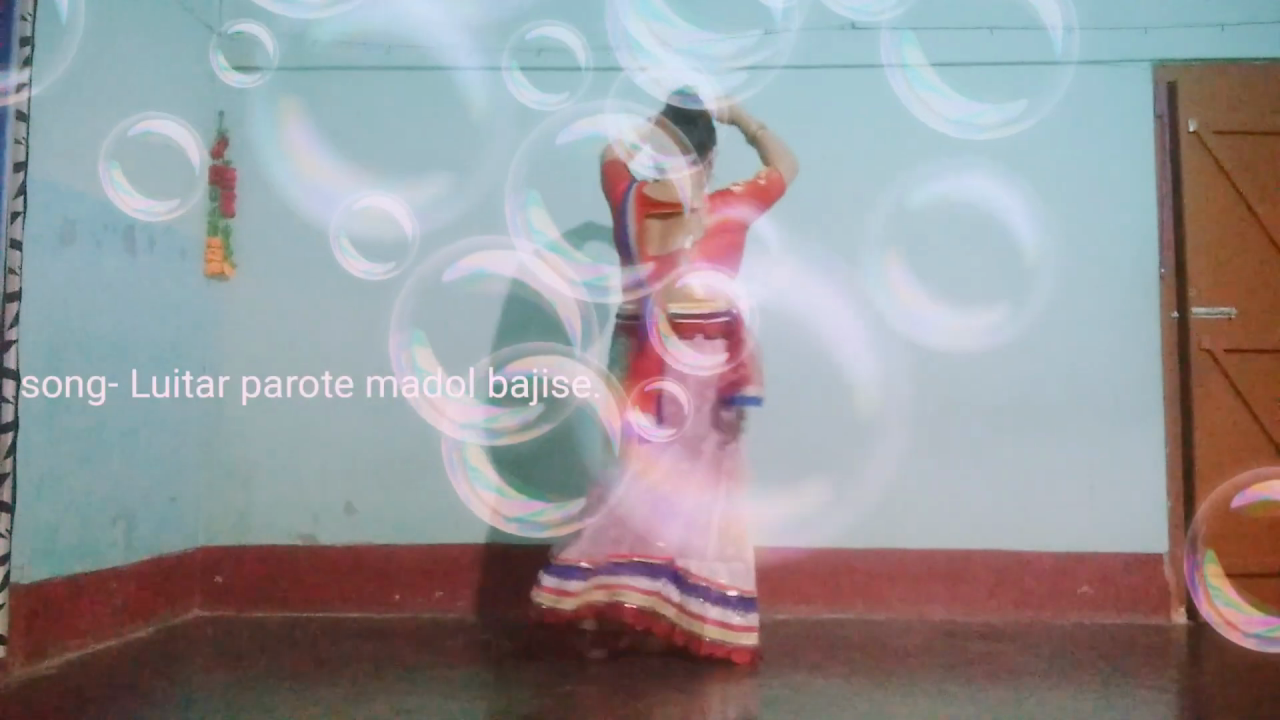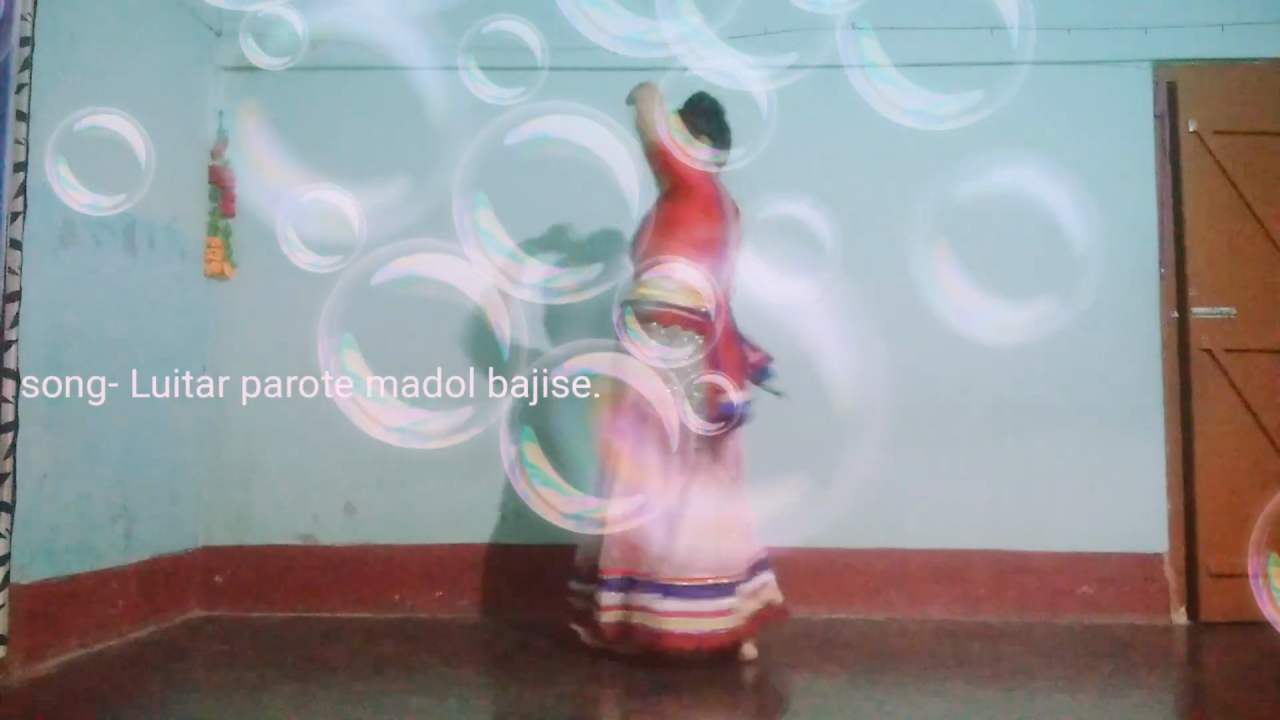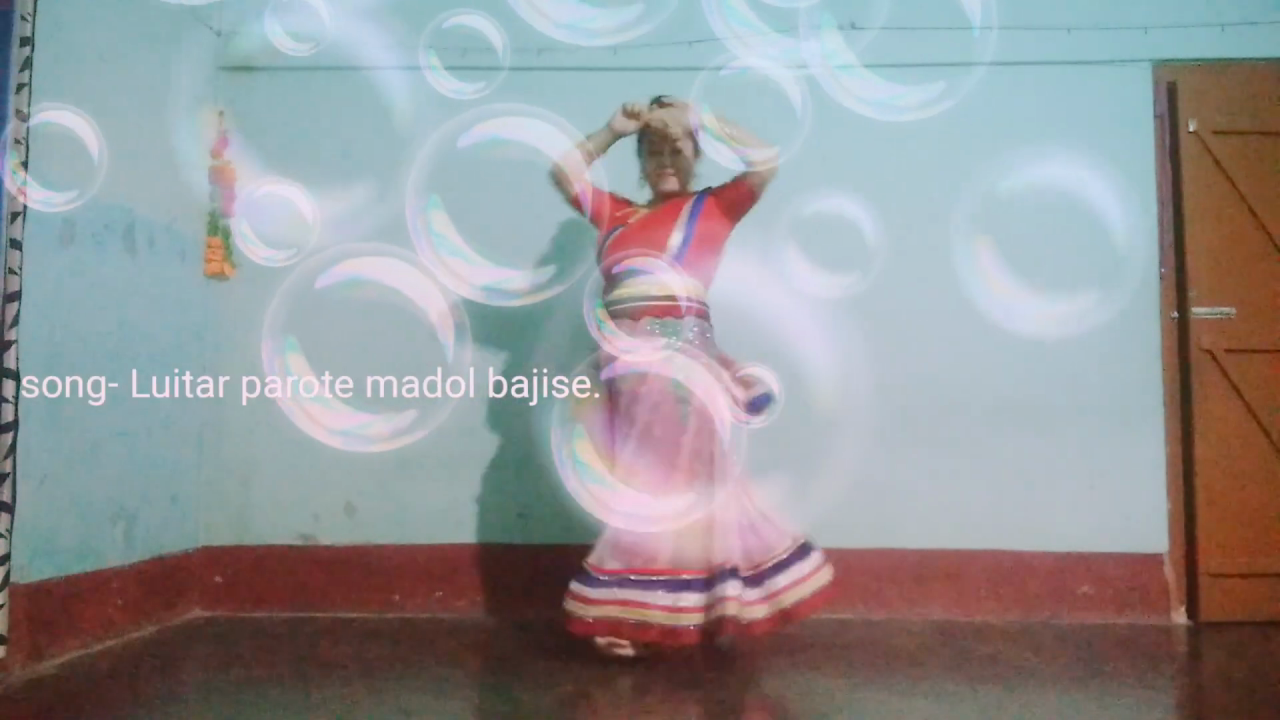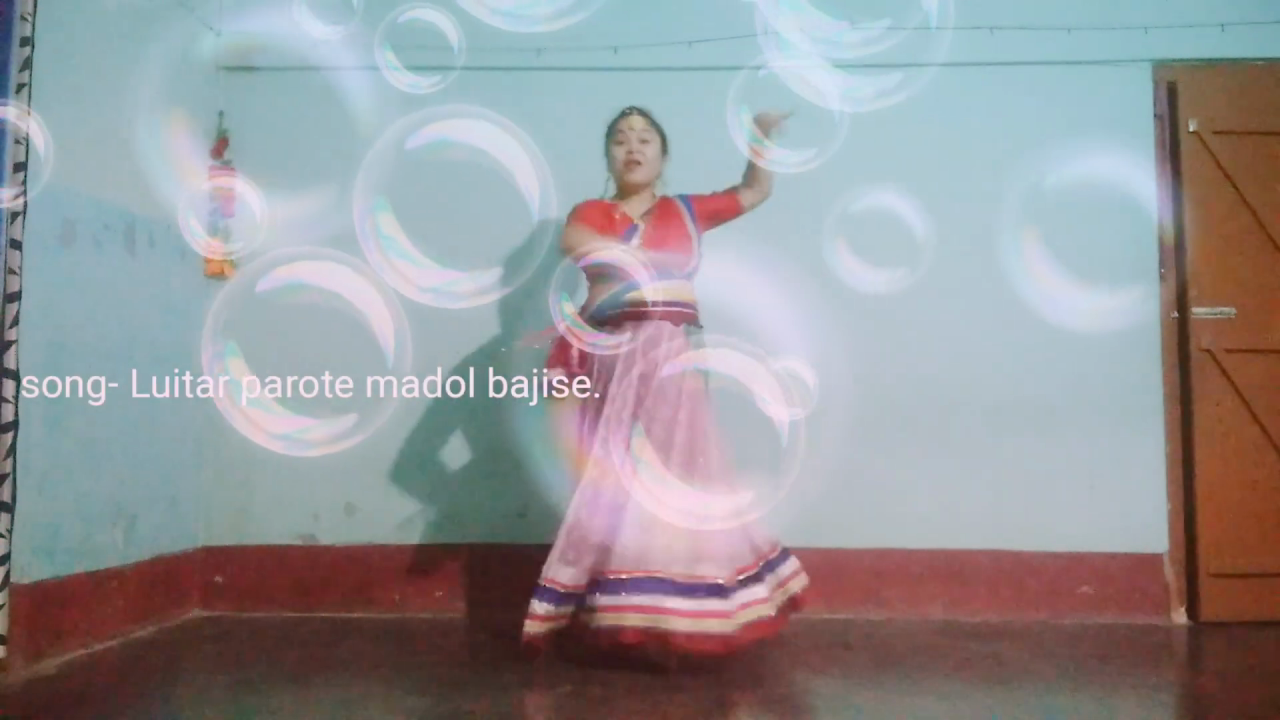
dt=0.3s
person 1, frame 1
left shoulder: (630, 198)
right shoulder: (729, 209)
left elbow: (615, 148)
right elbow: (786, 165)
left wrist: (669, 116)
right wrist: (742, 118)
left hip: (643, 363)
right hip: (708, 365)
left knee: (632, 484)
right knee: (708, 493)
left ankle: (609, 620)
right ankle: (717, 628)
person 1, frame 2
left shoulder: (694, 192)
right shoulder: (711, 202)
left elbow: (650, 119)
left wrist: (648, 98)
right wrist: (667, 117)
right hip: (702, 363)
left knee: (647, 489)
right knee: (710, 491)
left ankle: (635, 622)
right ankle: (735, 626)
person 1, frame 3
left shoulder: (712, 208)
right shoulder: (616, 212)
left elbow: (766, 163)
right elbow: (563, 172)
left wrist: (696, 119)
right wrist: (610, 131)
left hip: (681, 354)
left knee: (671, 479)
right knee: (644, 483)
left ankle: (639, 619)
person 1, frame 4
left shoulder: (689, 212)
right shoulder: (591, 214)
left elbow: (757, 191)
right elbow: (571, 243)
left wrist: (761, 141)
right wrist: (647, 259)
left hip: (673, 360)
right hip: (612, 362)
left knee: (676, 479)
right knee: (612, 485)
left ankle: (670, 619)
right ankle: (624, 611)
